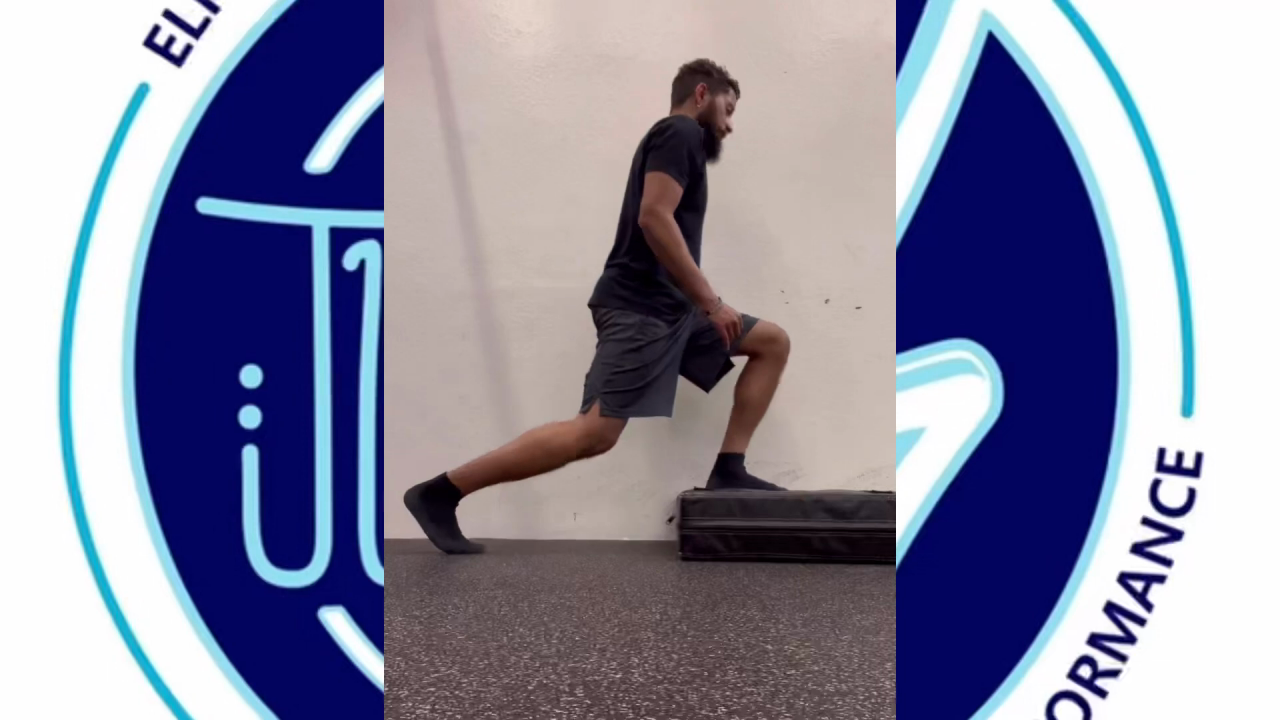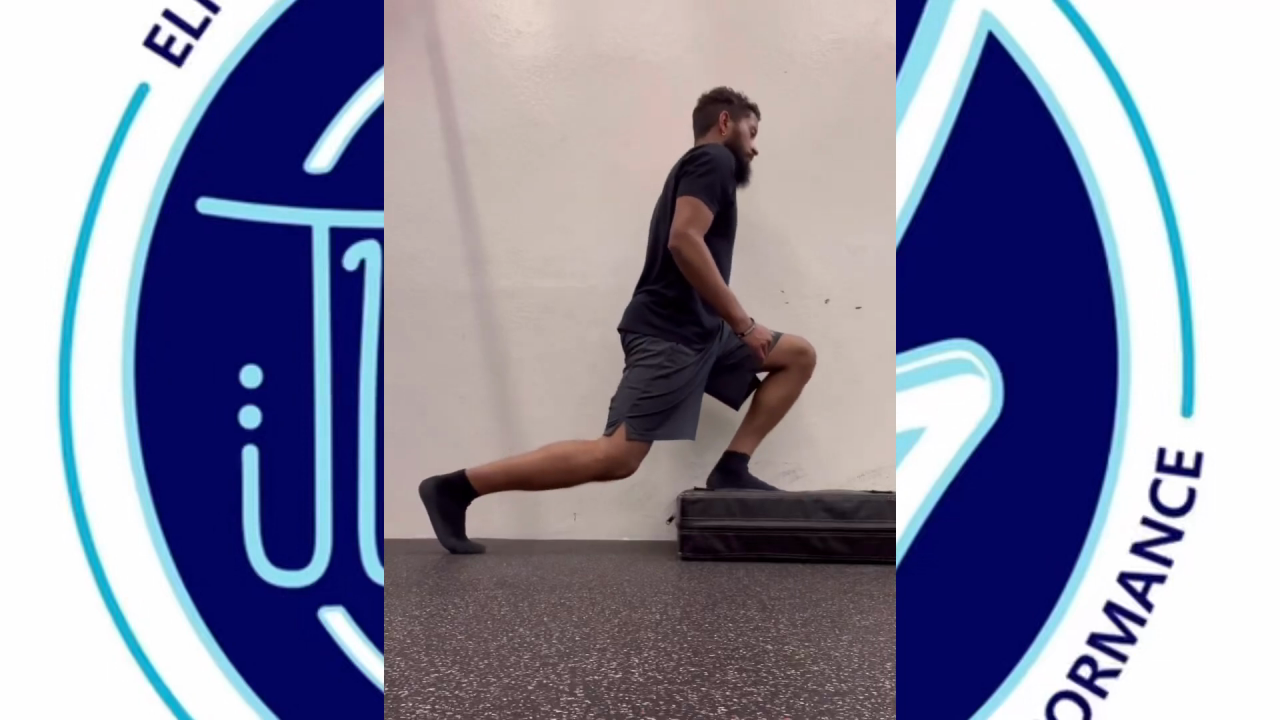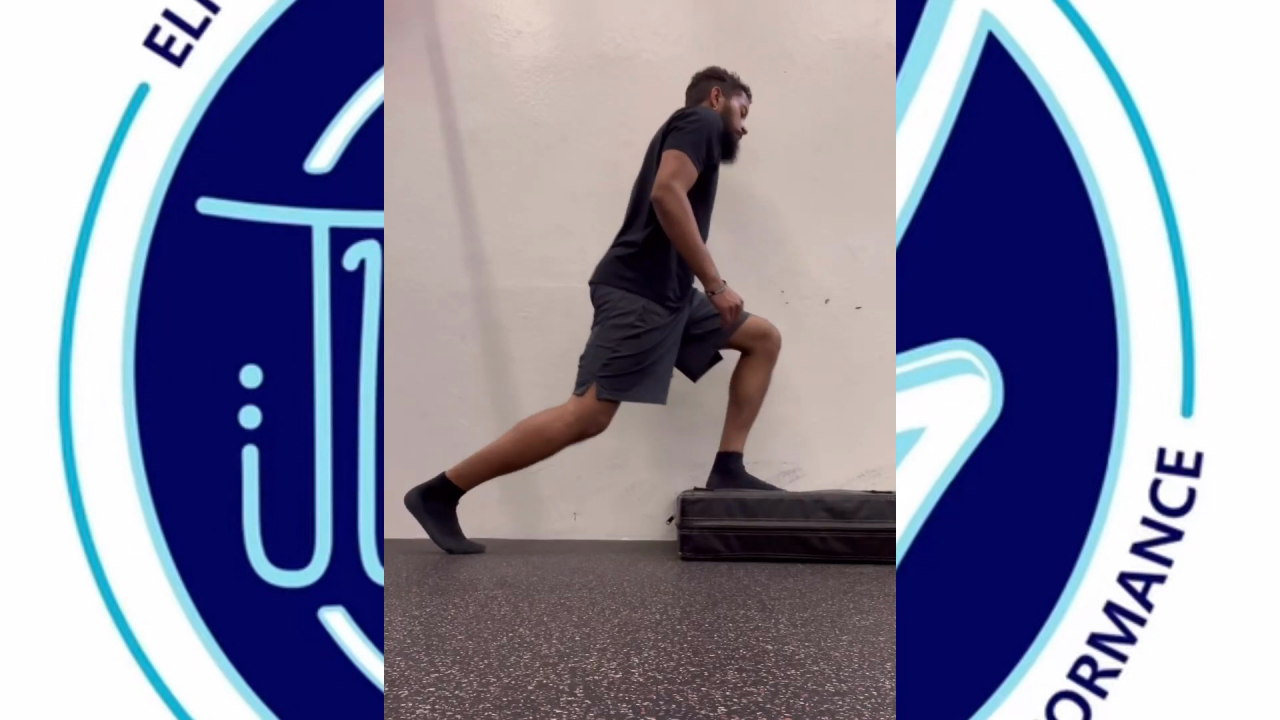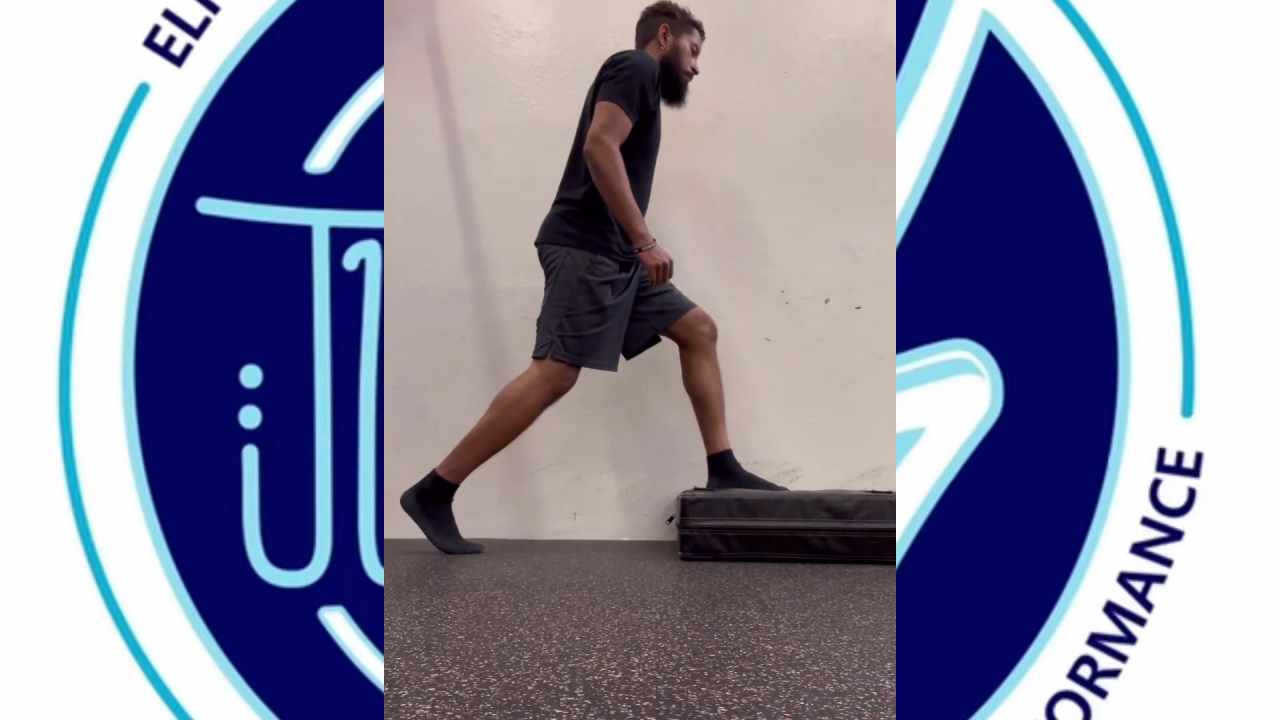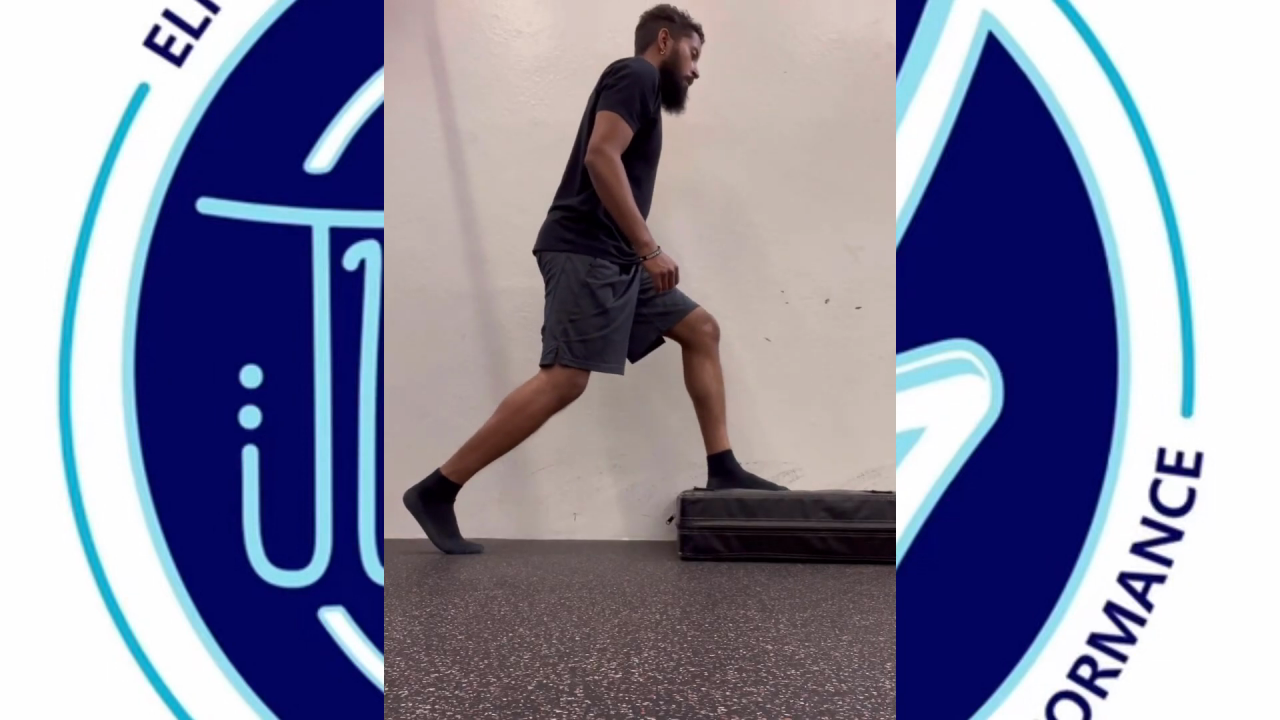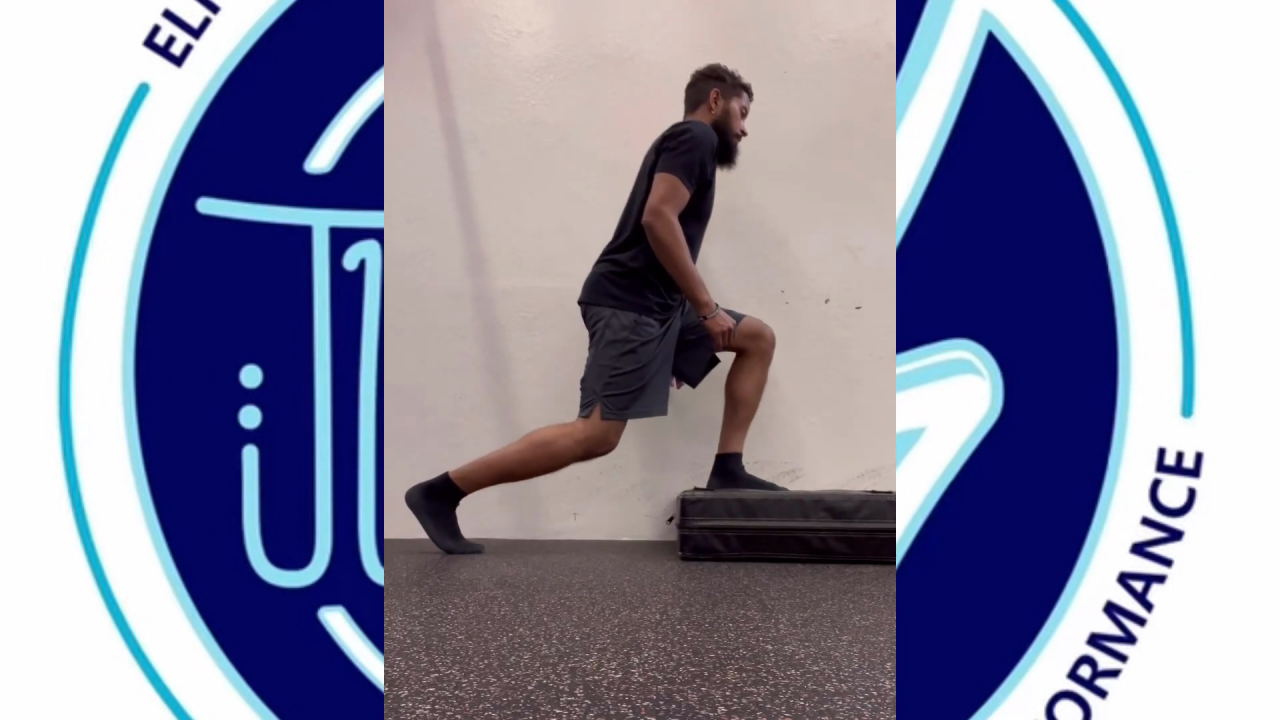
dt=0.7s
person 1, frame 1
left shoulder: (677, 140)
right shoulder: (680, 131)
right elbow: (654, 217)
right wrist: (711, 301)
left hip: (669, 306)
right hip: (641, 307)
left knee: (772, 342)
right knee: (595, 432)
left ankle: (728, 470)
right ankle: (438, 492)
person 1, frame 2
left shoulder: (700, 168)
right shoulder: (713, 160)
right elbow: (684, 241)
right wrist: (743, 323)
left hip: (697, 330)
right hip: (670, 334)
left knee: (799, 355)
right knee: (616, 457)
left ankle: (732, 468)
right ankle: (455, 487)
person 1, frame 3
left shoulder: (690, 132)
right shoulder: (700, 121)
right elbow: (667, 194)
right wrist: (717, 283)
left hip: (670, 292)
right hip: (639, 291)
left knee: (764, 338)
right knee: (589, 415)
left ankle: (727, 470)
right ankle: (438, 493)
person 1, frame 4
left shoulder: (641, 81)
right shoulder: (636, 66)
right elbow: (599, 146)
right wrist: (645, 240)
left hip: (614, 253)
right hip: (586, 246)
left knee: (699, 330)
right knee: (554, 373)
left ankle: (723, 469)
right ankle: (433, 493)
person 1, frame 5
left shoulder: (640, 87)
right shoulder: (636, 73)
right elbow: (601, 155)
right wrist: (650, 248)
left hip: (613, 257)
right hip: (585, 250)
left knee: (701, 330)
right knee: (564, 379)
left ankle: (722, 470)
right ankle: (436, 492)
person 1, frame 6
left shoulder: (687, 145)
right shoulder: (695, 137)
right elbow: (658, 218)
left wrist: (670, 347)
right wrist: (707, 307)
left hip: (656, 303)
right hip: (630, 303)
left knee: (759, 338)
right knee: (596, 435)
left ankle: (727, 470)
right ankle: (441, 492)
